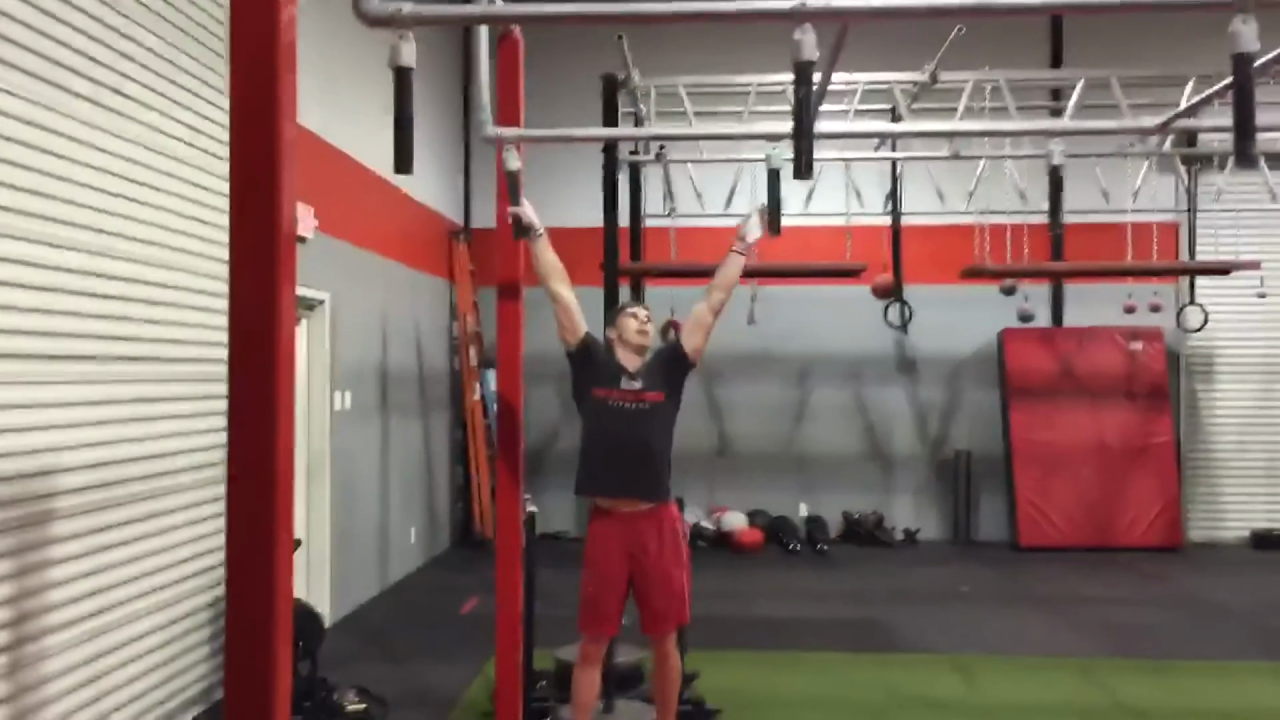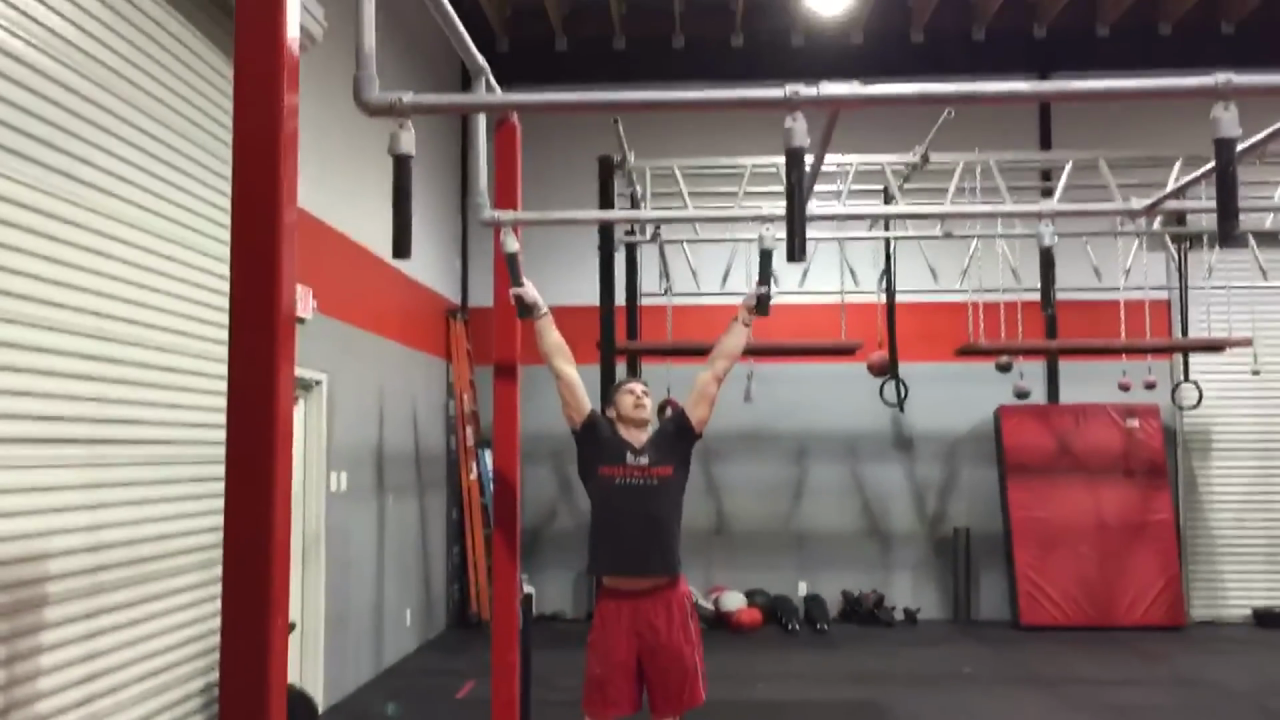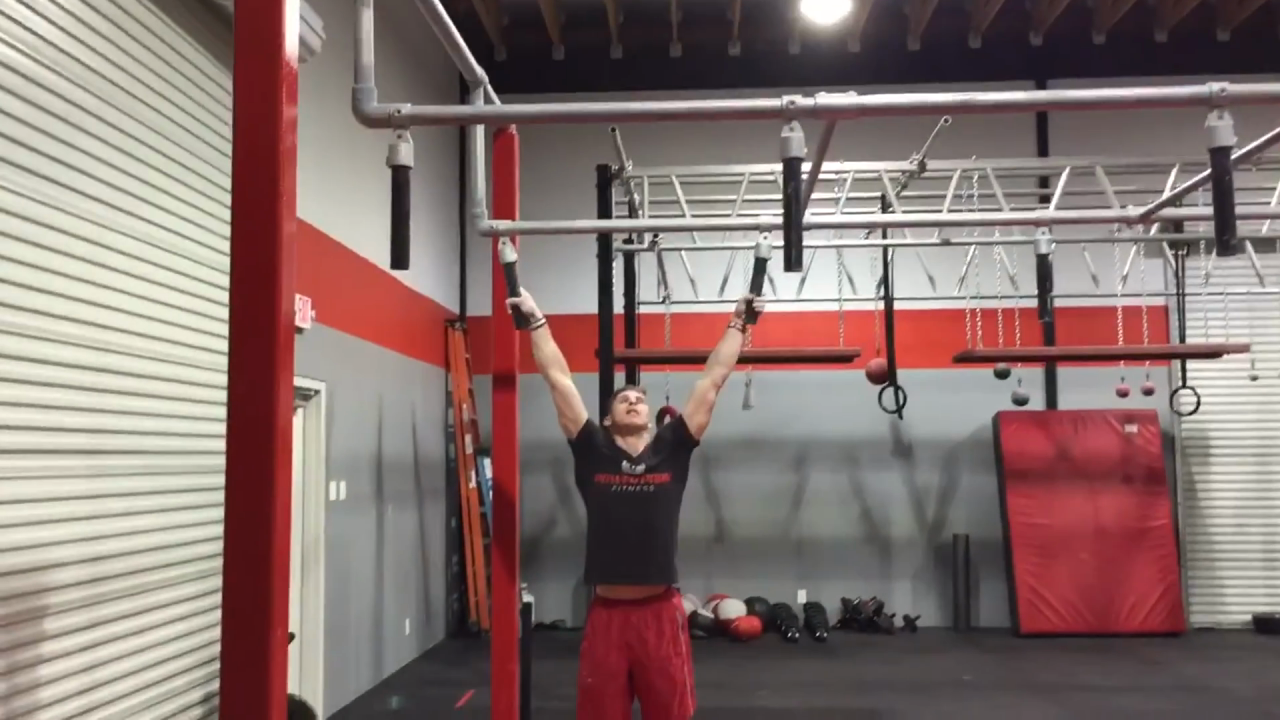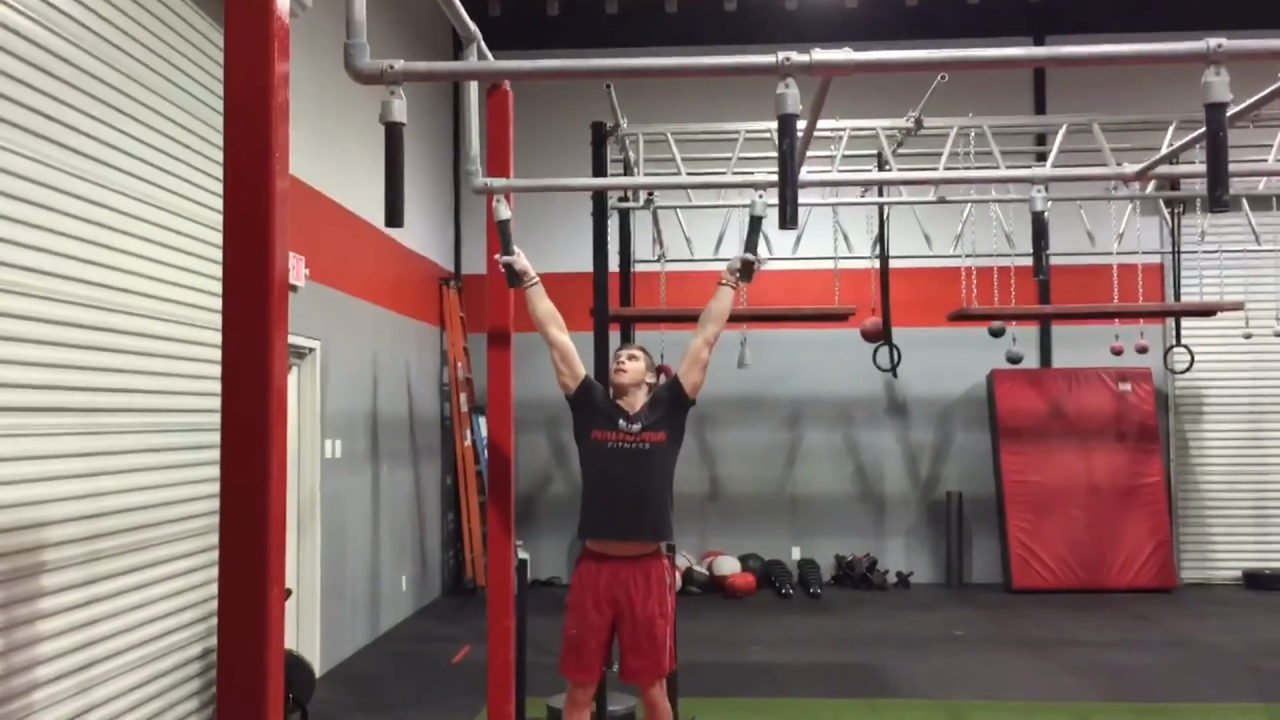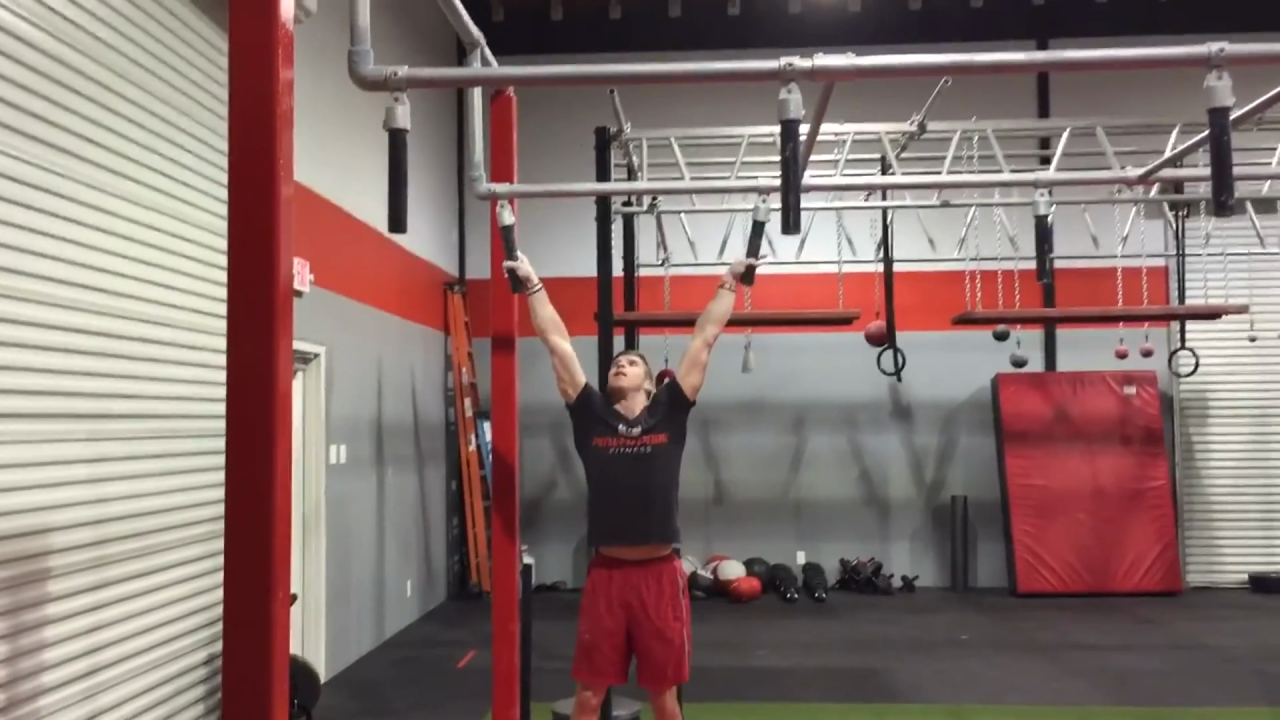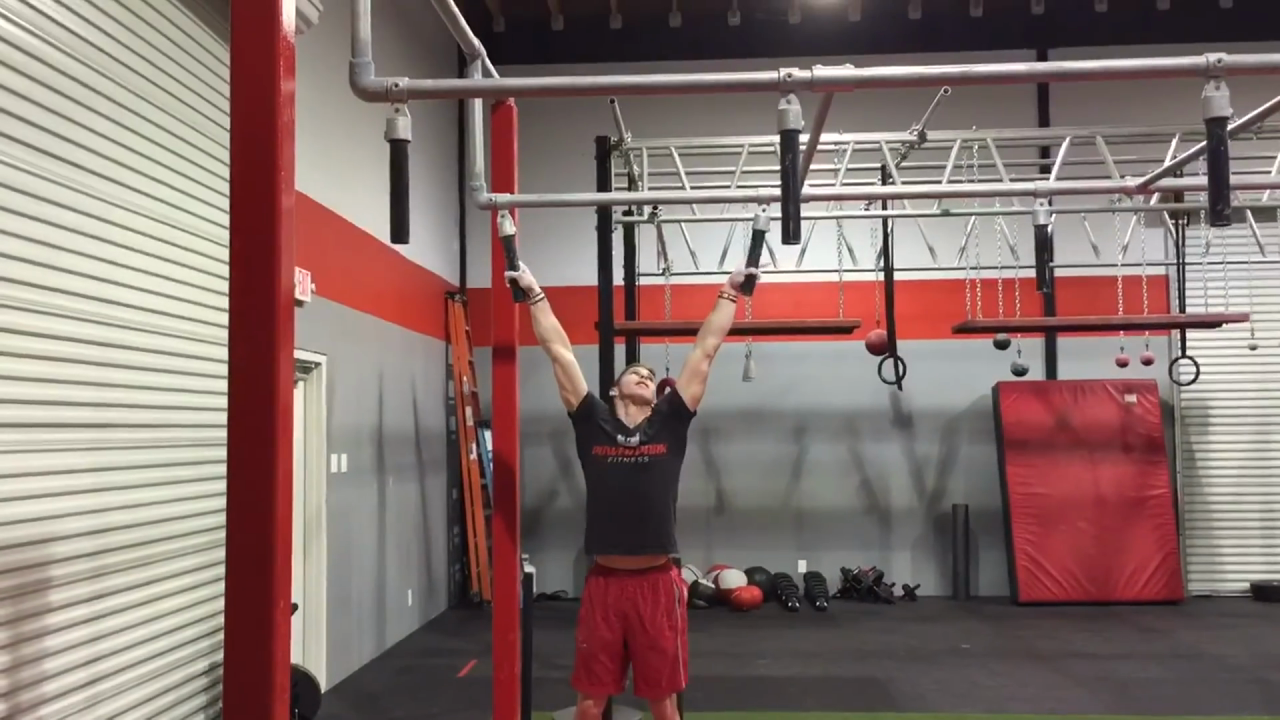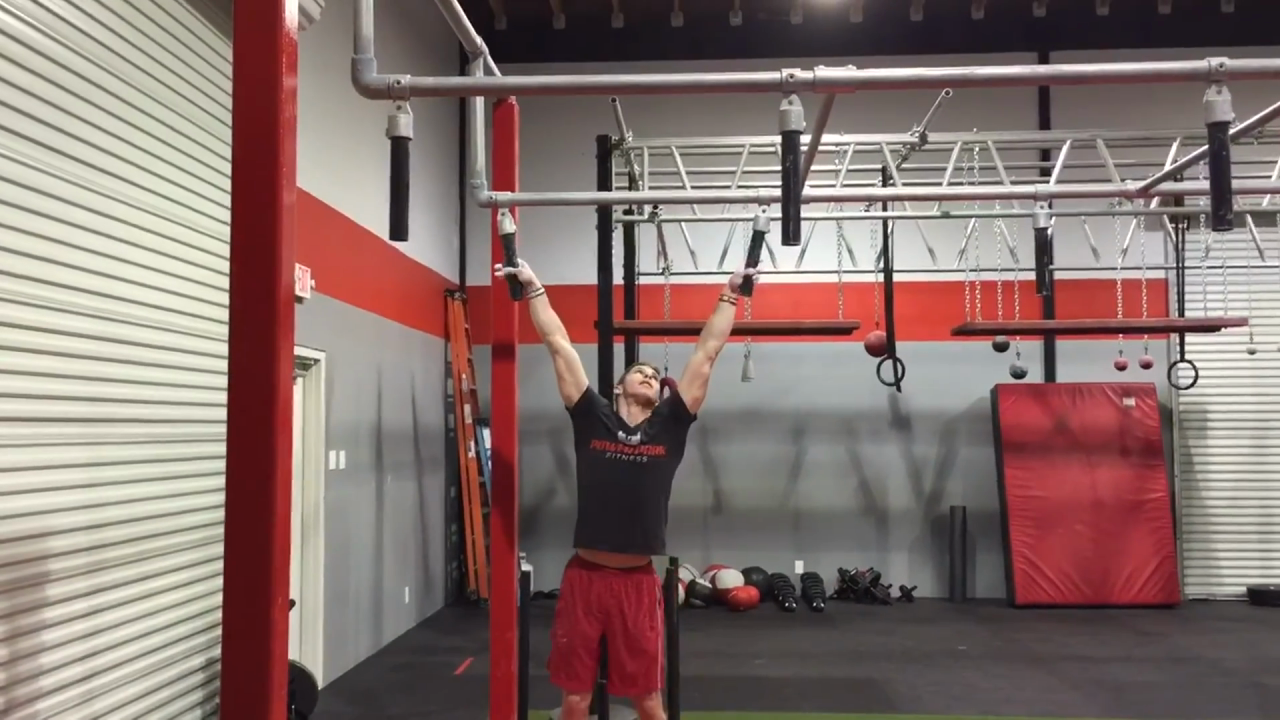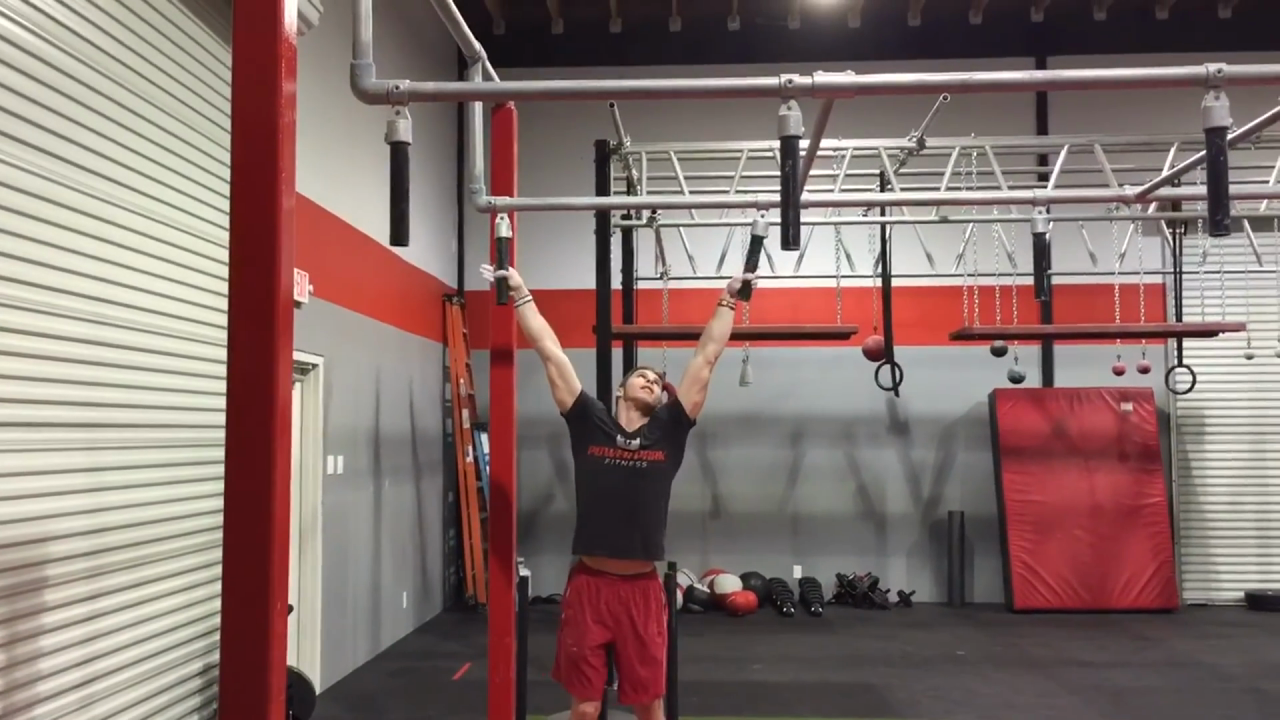
dt=0.4s
person 1, frame 1
left shoulder: (668, 367)
right shoulder: (592, 366)
left elbow: (710, 304)
right elbow: (562, 295)
left wrist: (742, 245)
right wrist: (537, 232)
left hip: (658, 524)
right hip: (606, 526)
left knee: (664, 640)
right knee: (592, 645)
person 1, frame 2
left shoulder: (674, 441)
right shoulder: (596, 443)
left elbow: (715, 372)
right elbow: (564, 370)
left wrist: (745, 314)
right wrist: (539, 309)
left hip: (667, 602)
right hip: (615, 604)
person 1, frame 3
left shoulder: (671, 449)
right shoulder: (593, 451)
left elbow: (713, 379)
right elbow: (558, 378)
left wrist: (737, 321)
right wrist: (535, 318)
left hip: (660, 612)
right hip: (607, 613)
person 1, frame 4
left shoulder: (668, 408)
right shoulder: (590, 407)
left elbow: (706, 338)
right elbow: (557, 339)
left wrist: (729, 279)
right wrist: (529, 276)
left hip: (648, 569)
right hip: (594, 568)
person 1, frame 5
left shoulder: (669, 413)
right shoulder: (591, 414)
left elbow: (704, 339)
right elbow: (558, 343)
left wrist: (729, 281)
right wrist: (532, 283)
left hip: (659, 573)
right hip: (606, 574)
person 1, frame 6
left shoulder: (670, 424)
right shoulder: (593, 423)
left elbow: (705, 349)
right elbow: (559, 352)
left wrist: (730, 292)
right wrist: (533, 292)
left hip: (657, 583)
right hip: (604, 583)
person 1, frame 7
left shoulder: (670, 424)
right shoulder: (592, 418)
left elbow: (707, 352)
right elbow: (559, 346)
left wrist: (730, 295)
right wrist: (533, 287)
left hip: (638, 582)
right hip: (585, 578)
person 1, frame 8
left shoulder: (669, 430)
right shoulder: (589, 422)
left elbow: (706, 357)
right elbow: (551, 352)
left wrist: (728, 300)
right wrist: (520, 292)
left hip: (642, 589)
right hip: (589, 586)
